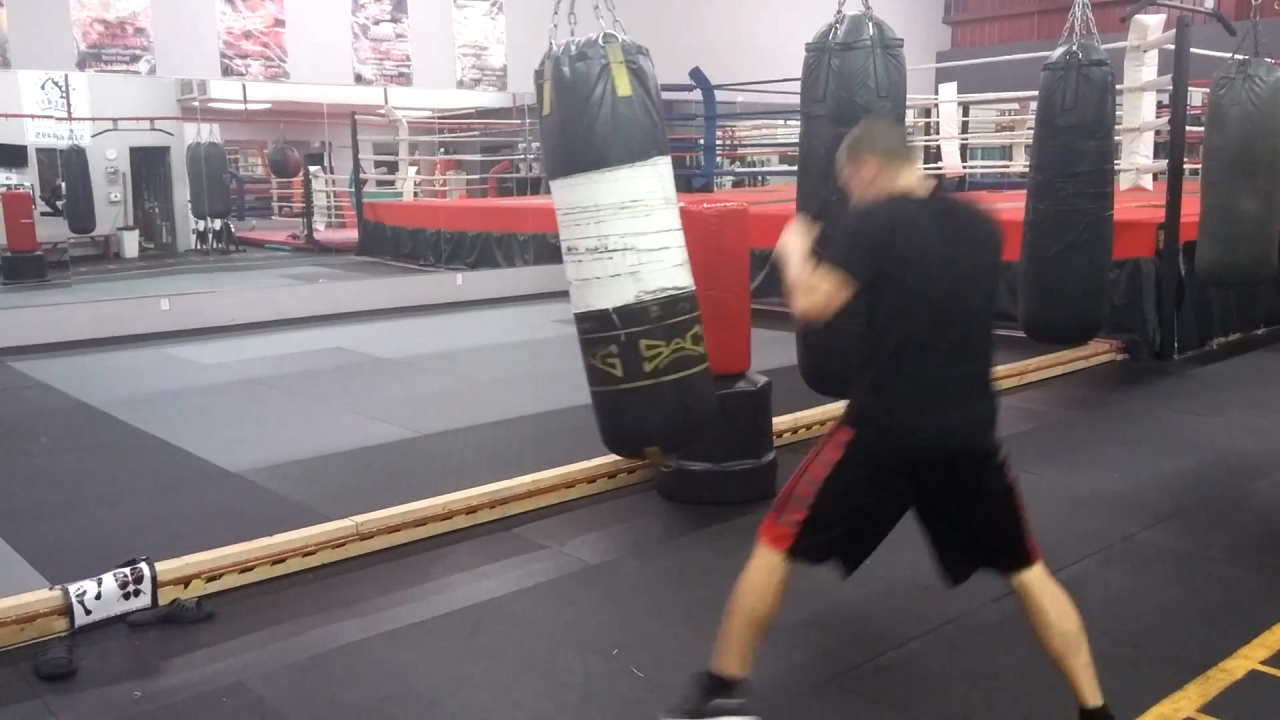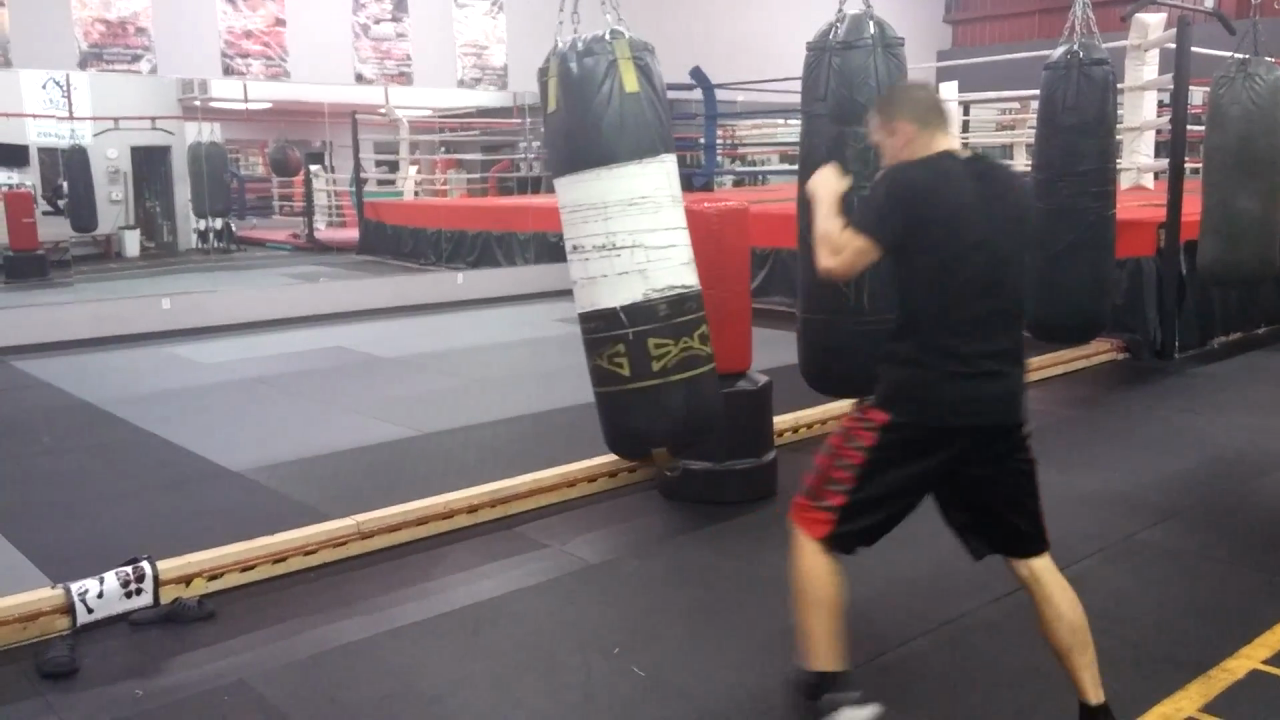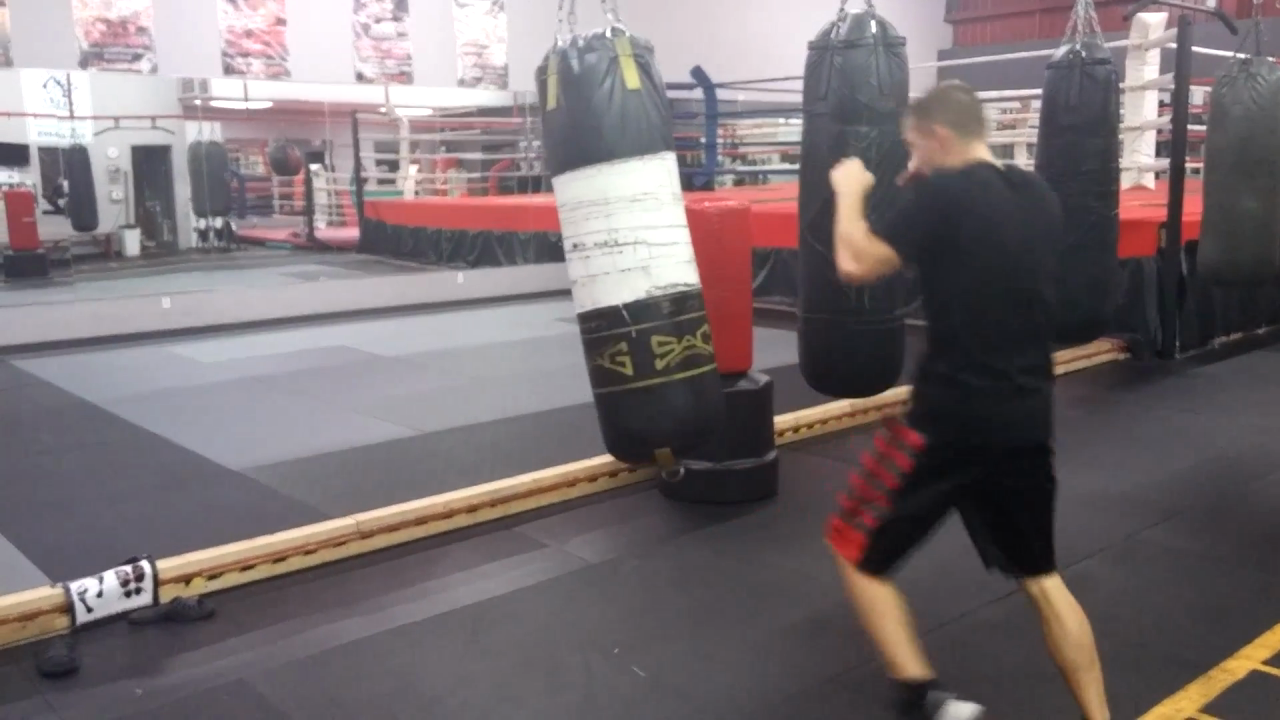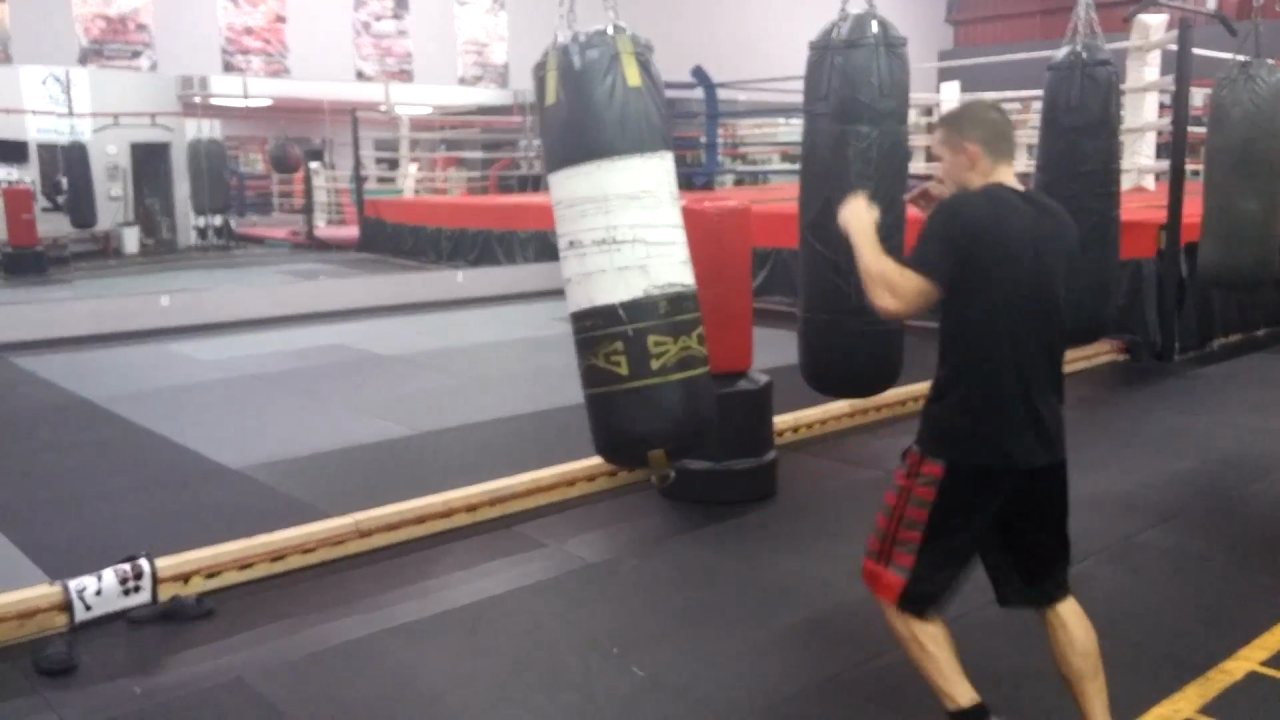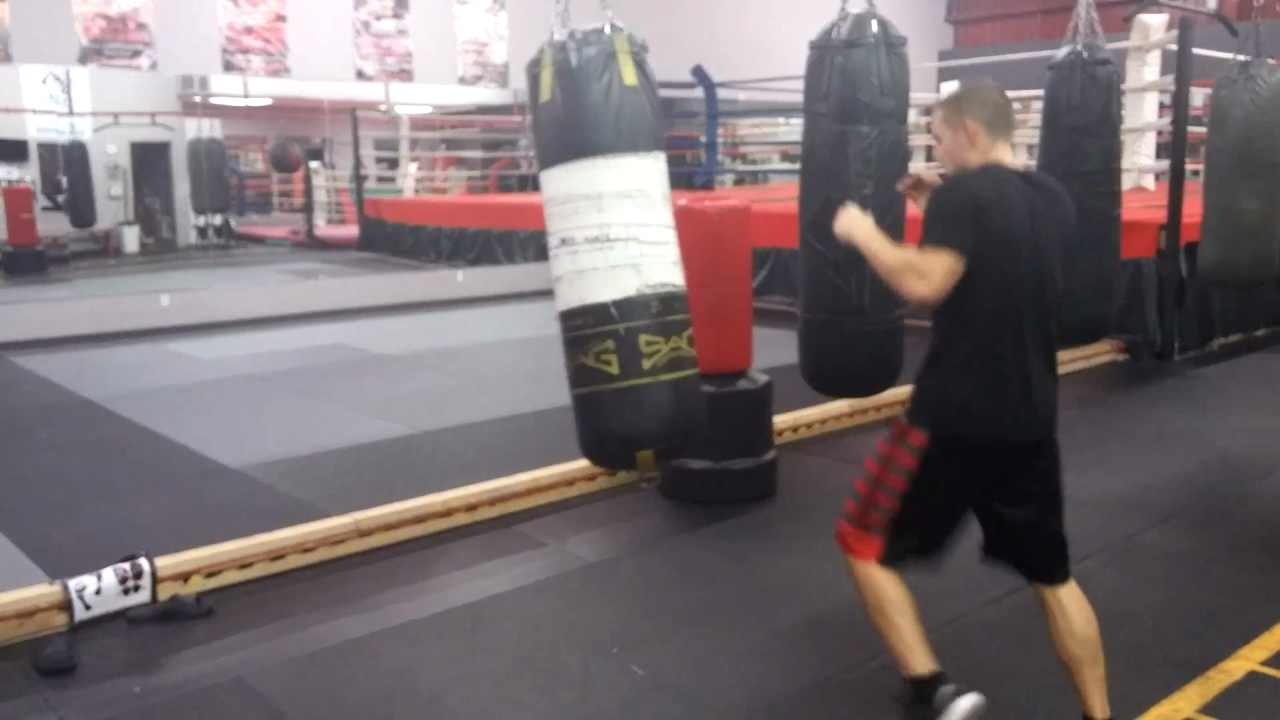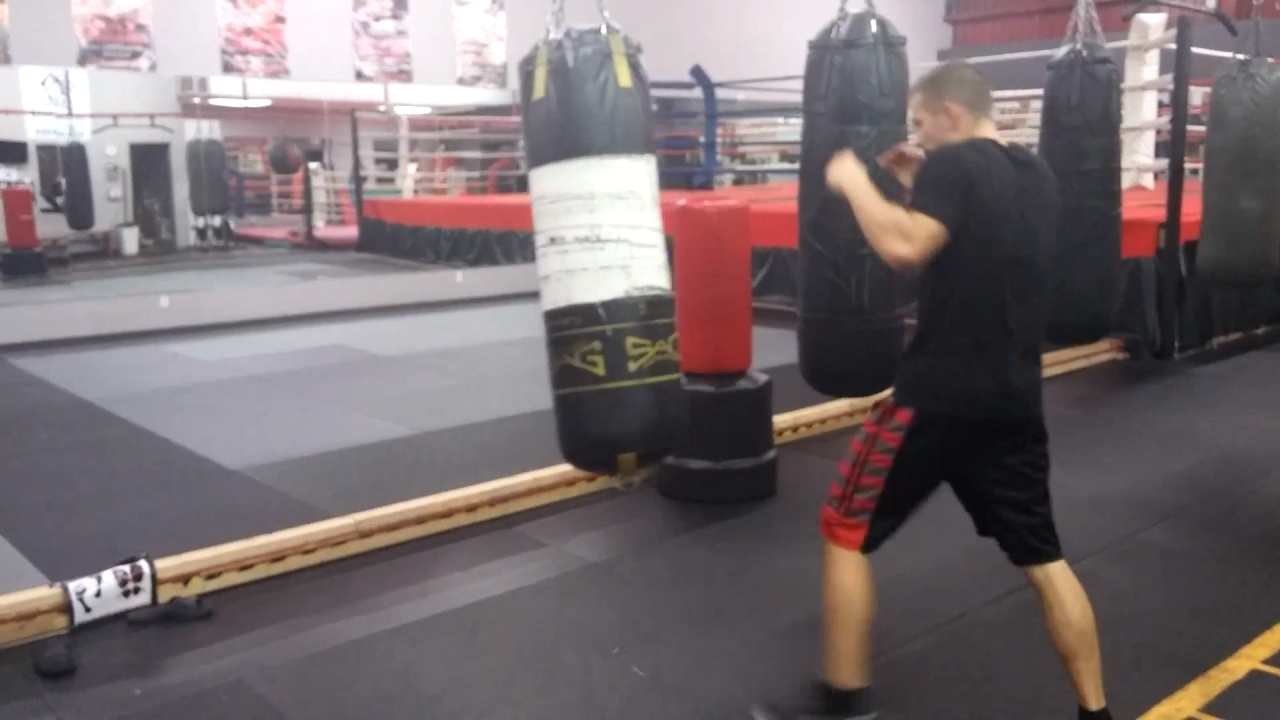
dt=0.1s
person 1, frame 1
left shoulder: (873, 223)
right shoulder: (980, 227)
left elbow: (812, 305)
left wrist: (795, 249)
left hip: (883, 431)
right hip: (967, 433)
left knee: (775, 542)
right knee: (1026, 572)
person 1, frame 2
left shoulder: (908, 182)
right shoulder: (1012, 190)
left elbow: (835, 261)
left wrist: (826, 194)
left hip: (916, 403)
right hip: (998, 406)
left knee: (813, 526)
right knee: (1032, 562)
person 1, frame 3
left shoulder: (941, 192)
right shoulder: (1037, 197)
left elbow: (857, 265)
left wrist: (849, 191)
left hip: (948, 417)
right hip: (1026, 421)
left knee: (854, 546)
right knee: (1040, 578)
person 1, frame 4
left shoulder: (964, 215)
right shoulder: (1057, 223)
left elbow: (896, 299)
left wrist: (859, 229)
left hip: (962, 444)
right hip: (1039, 445)
left knee: (897, 592)
right knee: (1051, 597)
person 1, frame 5
left shoulder: (969, 191)
right shoulder: (1052, 200)
left elbow: (925, 285)
left wrist: (863, 234)
left hip: (953, 415)
right hip: (1030, 420)
left knee: (864, 544)
right knee: (1051, 578)
person 1, frame 6
left shoulder: (956, 163)
right shoulder: (1036, 176)
left elbow: (906, 247)
left wrist: (855, 183)
left hip: (939, 395)
right hip: (1015, 400)
left knee: (844, 534)
right knee: (1044, 560)
